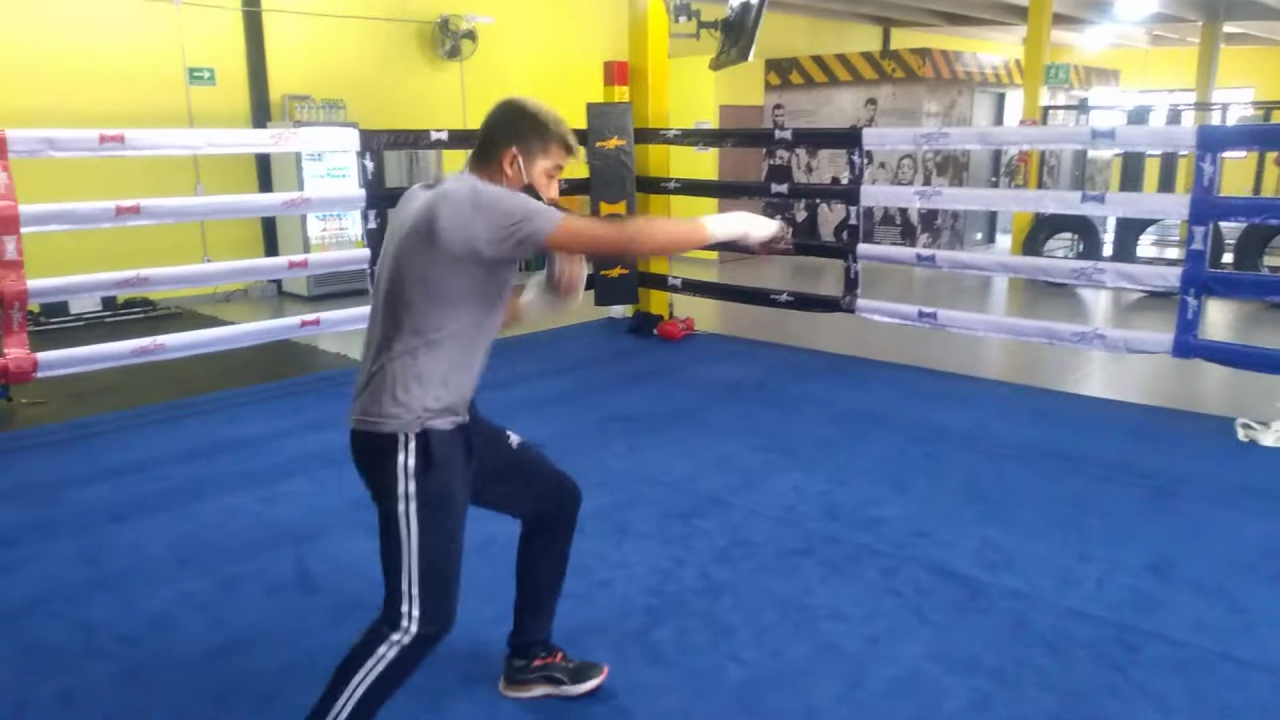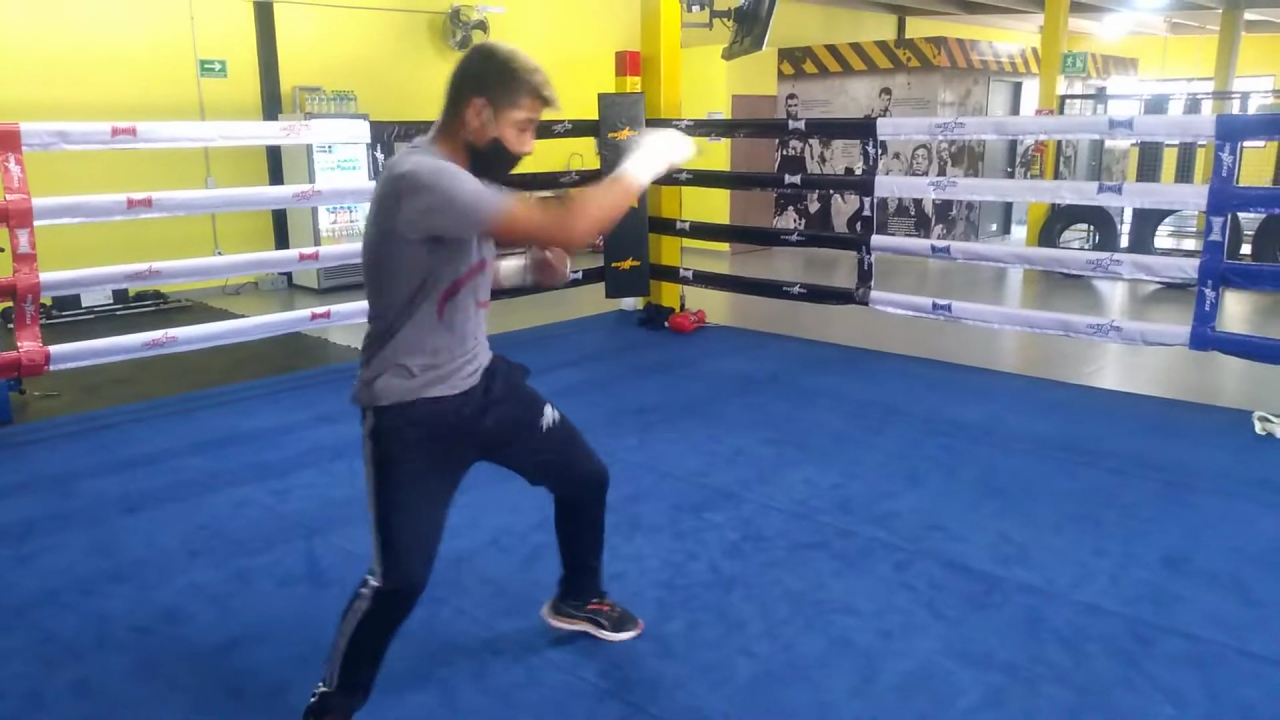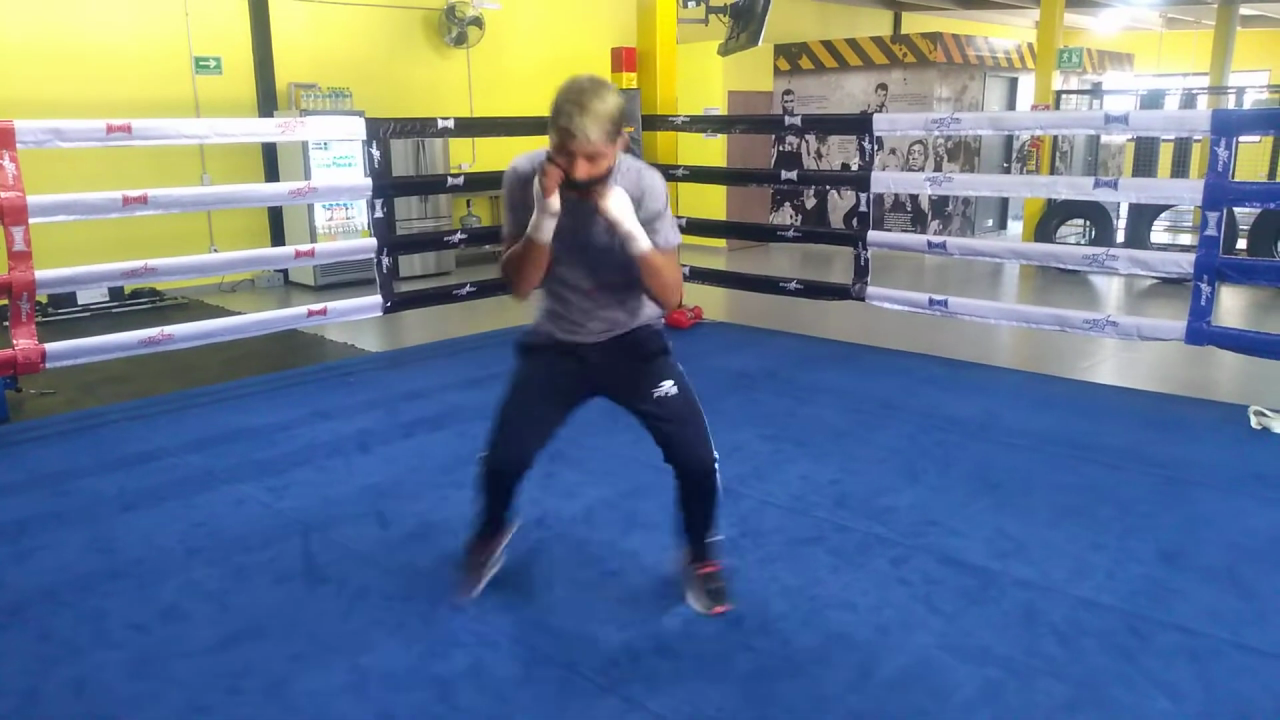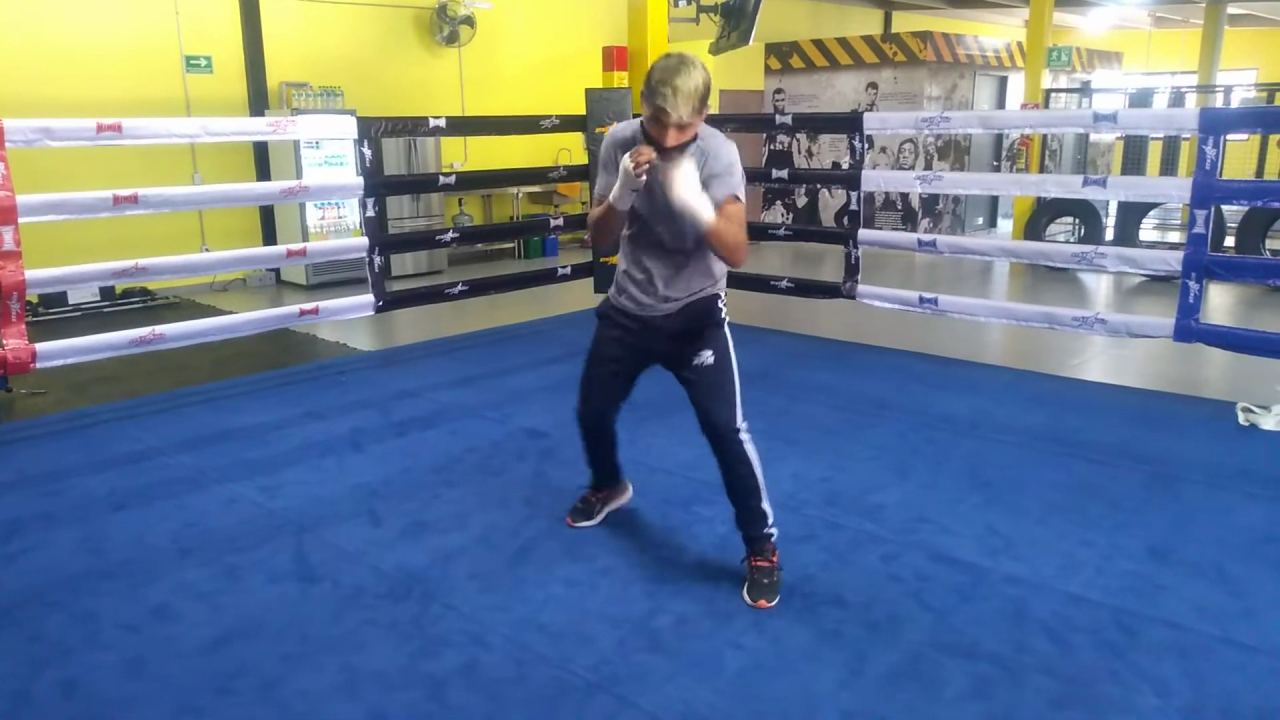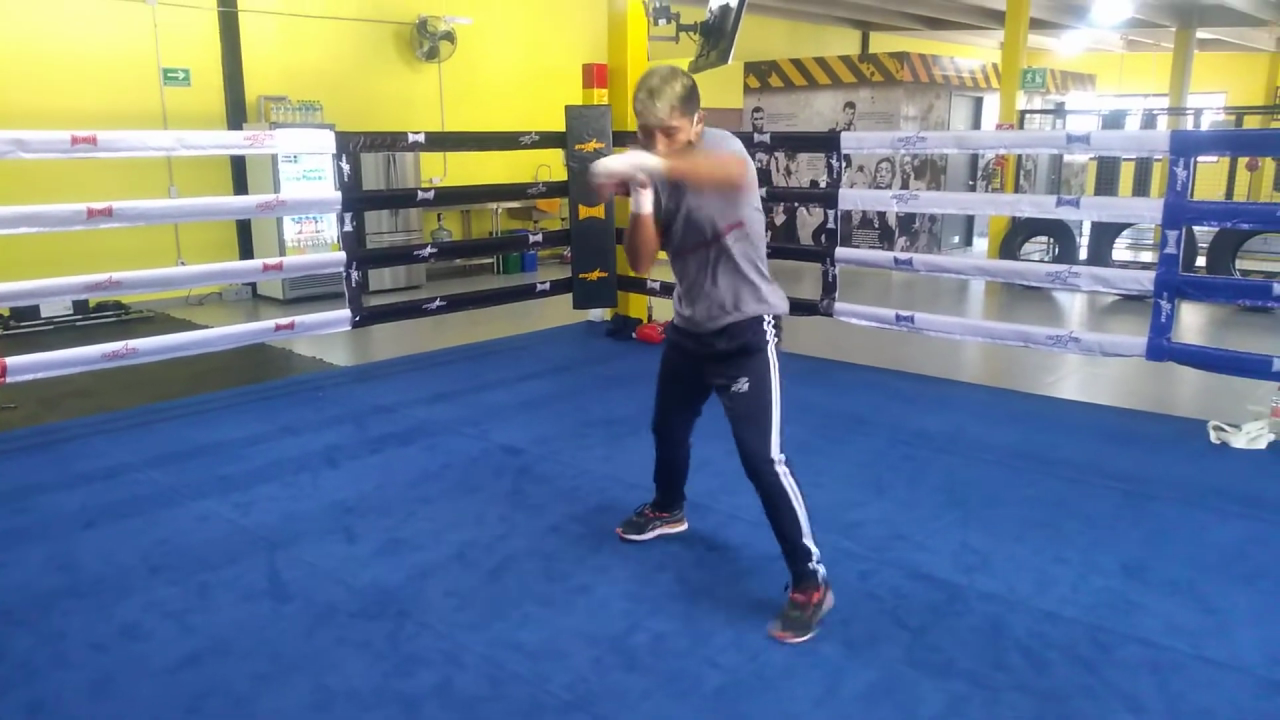
dt=0.7s
person 1, frame 1
left shoulder: (431, 202)
right shoulder: (477, 202)
right elbow: (615, 239)
left wrist: (543, 292)
right wrist: (726, 225)
left hip: (442, 420)
right hip: (410, 437)
left knee: (557, 500)
right knee: (417, 619)
left ankle: (528, 659)
person 1, frame 2
left shoulder: (469, 175)
right shoulder: (422, 180)
right elbow: (562, 231)
left wrist: (520, 270)
right wrist: (646, 160)
left hip: (480, 379)
right hip: (412, 408)
left knee: (586, 477)
right knee: (400, 577)
left ankle: (577, 598)
person 1, frame 3
left shoulder: (643, 184)
right shoulder: (525, 180)
left elbow: (670, 294)
right elbow: (518, 284)
left wrist: (630, 228)
right wrist: (544, 221)
left hip: (629, 339)
right hip: (557, 342)
left knee: (696, 459)
right knee: (502, 456)
left ankle: (701, 556)
right ankle: (492, 533)
person 1, frame 4
left shoulder: (718, 153)
right shoulder: (619, 141)
left elbow: (735, 251)
right elbow: (599, 237)
left wrist: (696, 202)
right wrist: (624, 187)
left hip: (695, 311)
right hip: (629, 309)
left knee: (725, 426)
right knee: (593, 411)
left ankle: (761, 547)
right ankle: (609, 485)
person 1, frame 5
left shoulder: (719, 149)
right shoulder: (645, 167)
left elbow: (732, 171)
right elbow: (641, 257)
left wrist: (631, 162)
right wrist: (638, 191)
left hip: (748, 325)
right hip: (692, 326)
left knee: (759, 452)
right knee: (669, 427)
left ankle: (811, 583)
right ankle: (669, 508)
